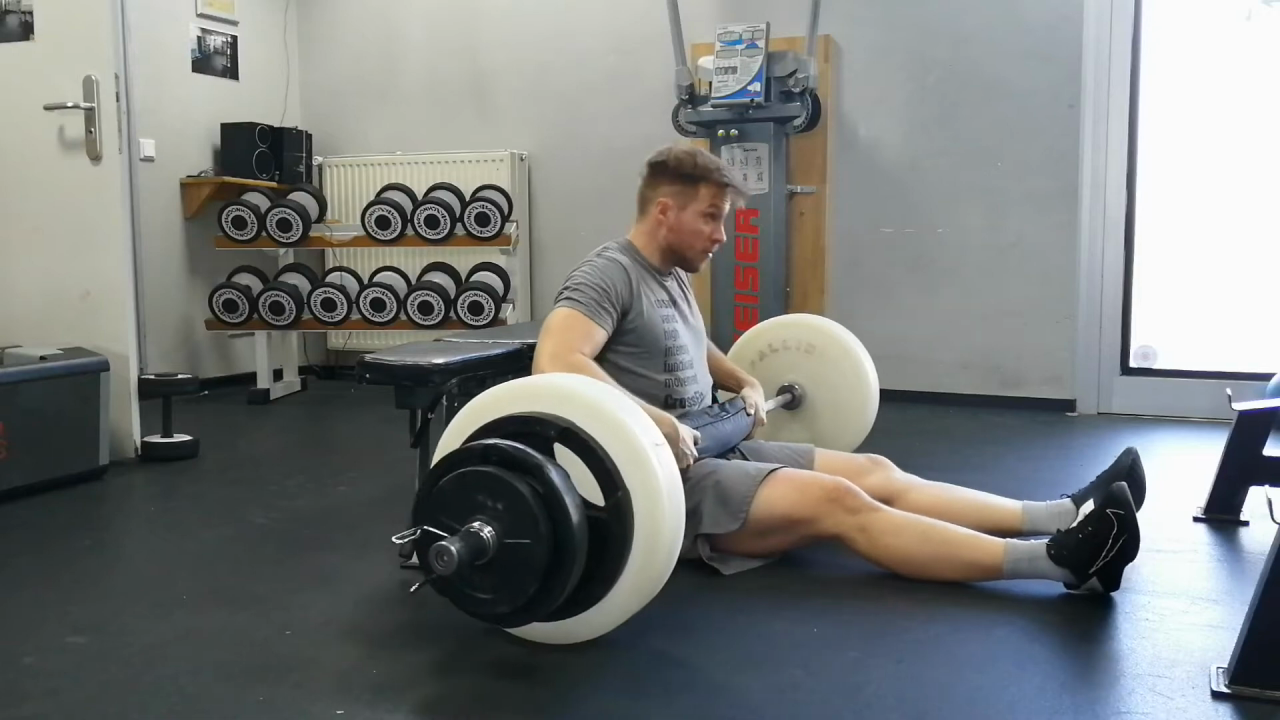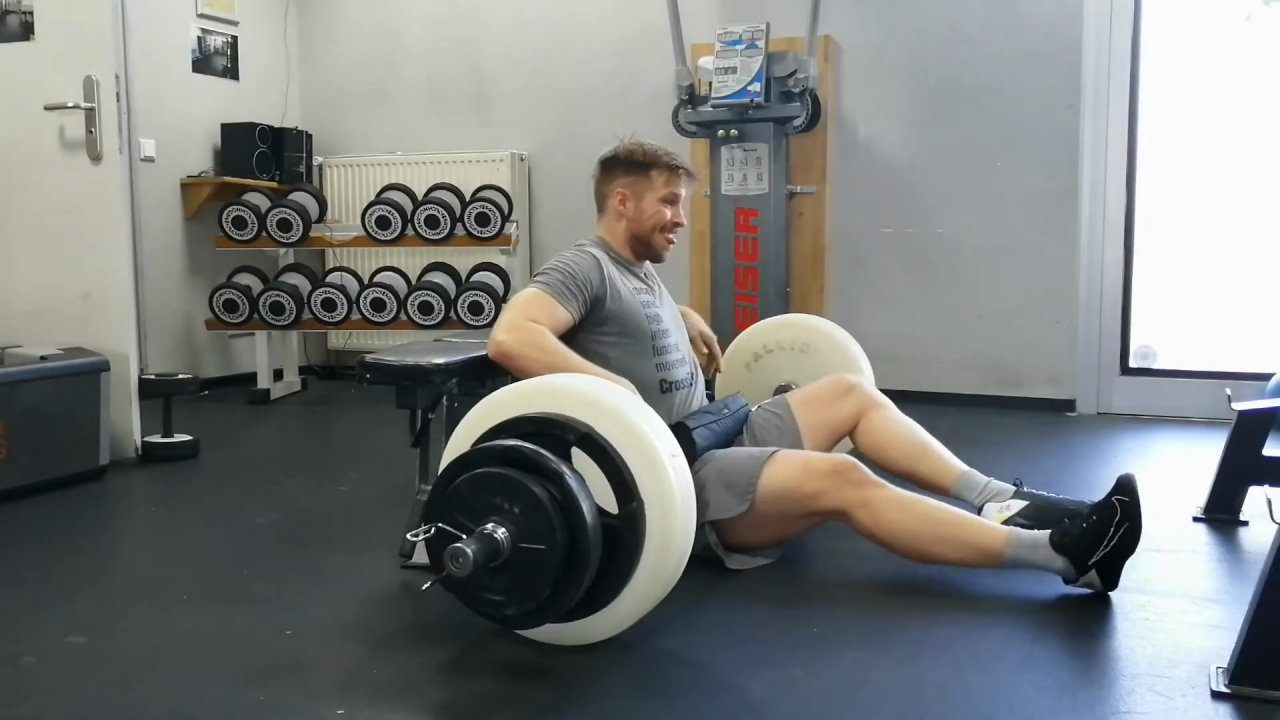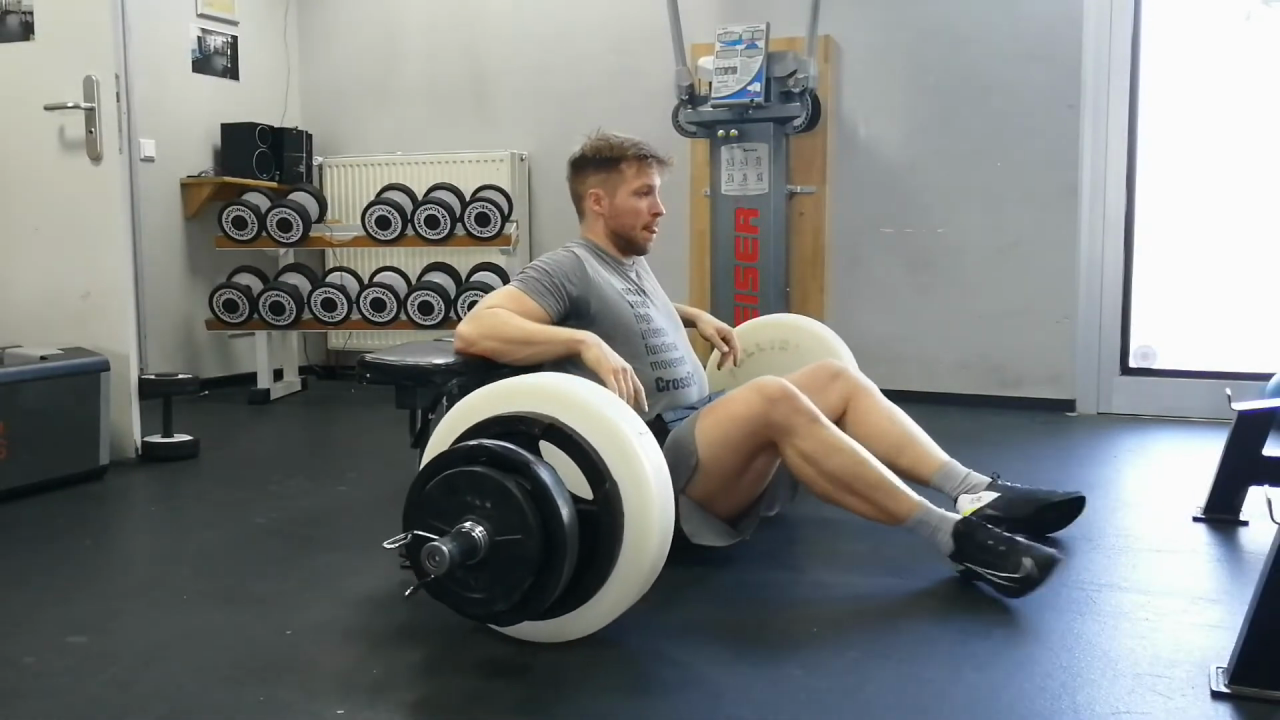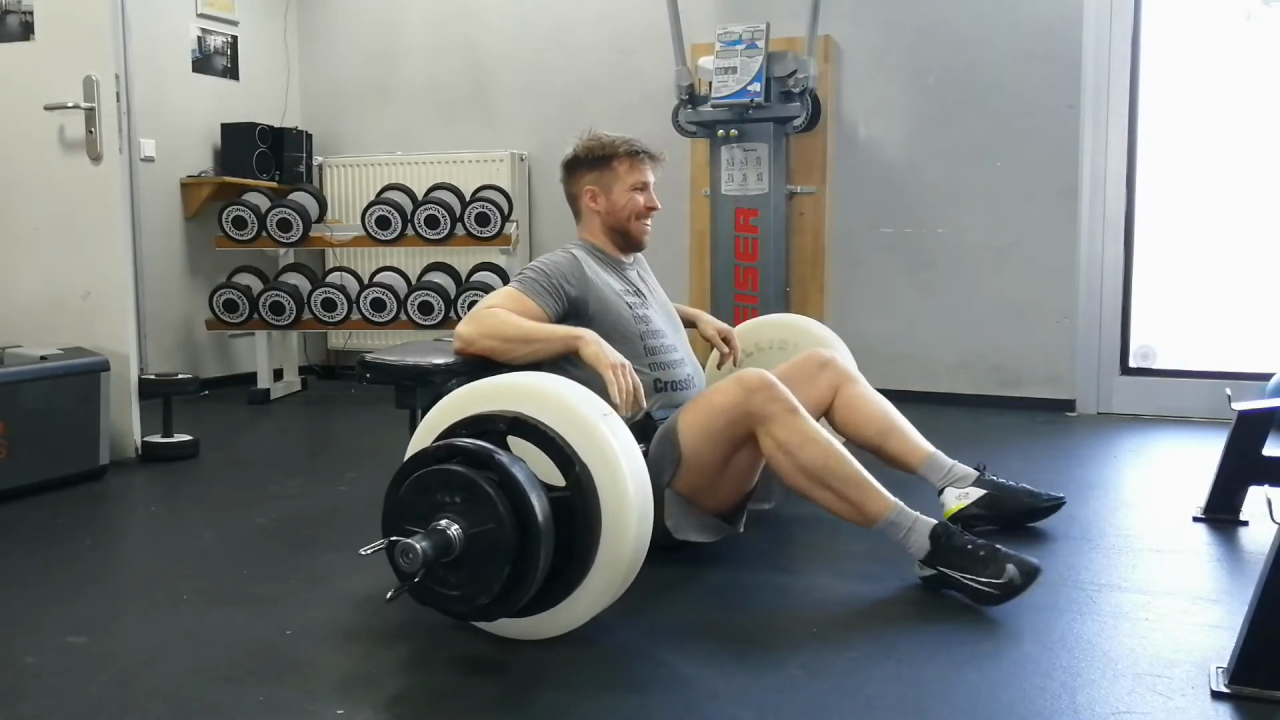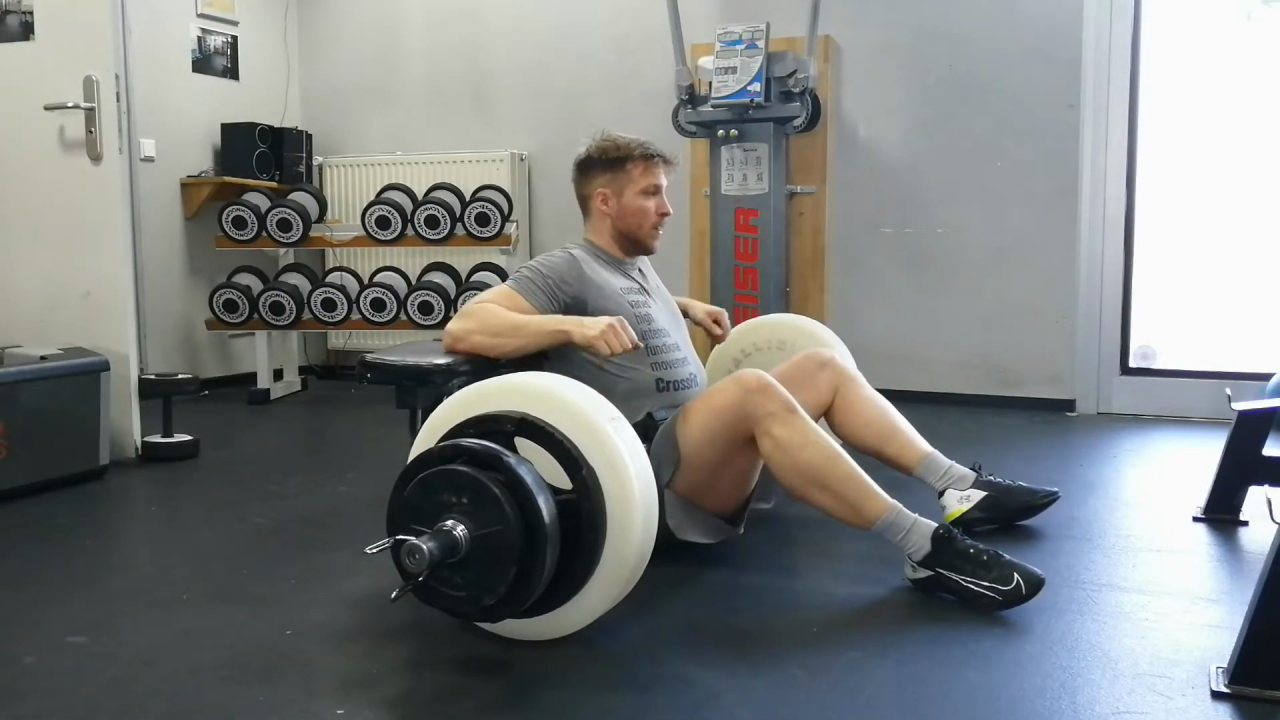
dt=1s
person 1, frame 1
left shoulder: (669, 275)
right shoulder: (607, 275)
right elbow: (554, 365)
left wrist: (743, 380)
right wrist: (656, 424)
left hip: (712, 453)
left knee: (876, 474)
right knee: (838, 503)
left ankle: (1064, 514)
right ankle: (1059, 560)
person 1, frame 2
left shoulder: (635, 266)
right shoulder: (582, 268)
right elbow: (508, 339)
left wrist: (685, 317)
right wrist: (612, 390)
left hip: (712, 440)
left knee: (851, 393)
right knee: (841, 480)
left ankle: (1002, 503)
right ankle: (1060, 554)
person 1, frame 3
left shoulder: (629, 264)
right shoulder: (567, 269)
right elbow: (473, 330)
left wrist: (692, 316)
right wrist: (585, 342)
left hip: (707, 437)
right hip: (659, 474)
left knee: (836, 377)
right knee: (773, 396)
left ankle: (977, 495)
right ankle: (956, 536)
person 1, frame 4
left shoulder: (629, 261)
right shoulder: (564, 270)
right elbow: (472, 330)
left wrist: (694, 316)
right wrist: (583, 340)
left hip: (707, 457)
right hip: (653, 480)
left knee: (825, 365)
right knee: (755, 388)
left ankle: (962, 489)
right ankle: (927, 542)
person 1, frame 5
left shoulder: (634, 262)
right shoulder: (565, 271)
right elbow: (462, 329)
left wrist: (685, 306)
right wrist: (574, 326)
left hip: (708, 458)
right hip: (656, 482)
left knee: (822, 365)
right knee: (752, 387)
left ankle: (962, 490)
right ankle: (929, 548)
